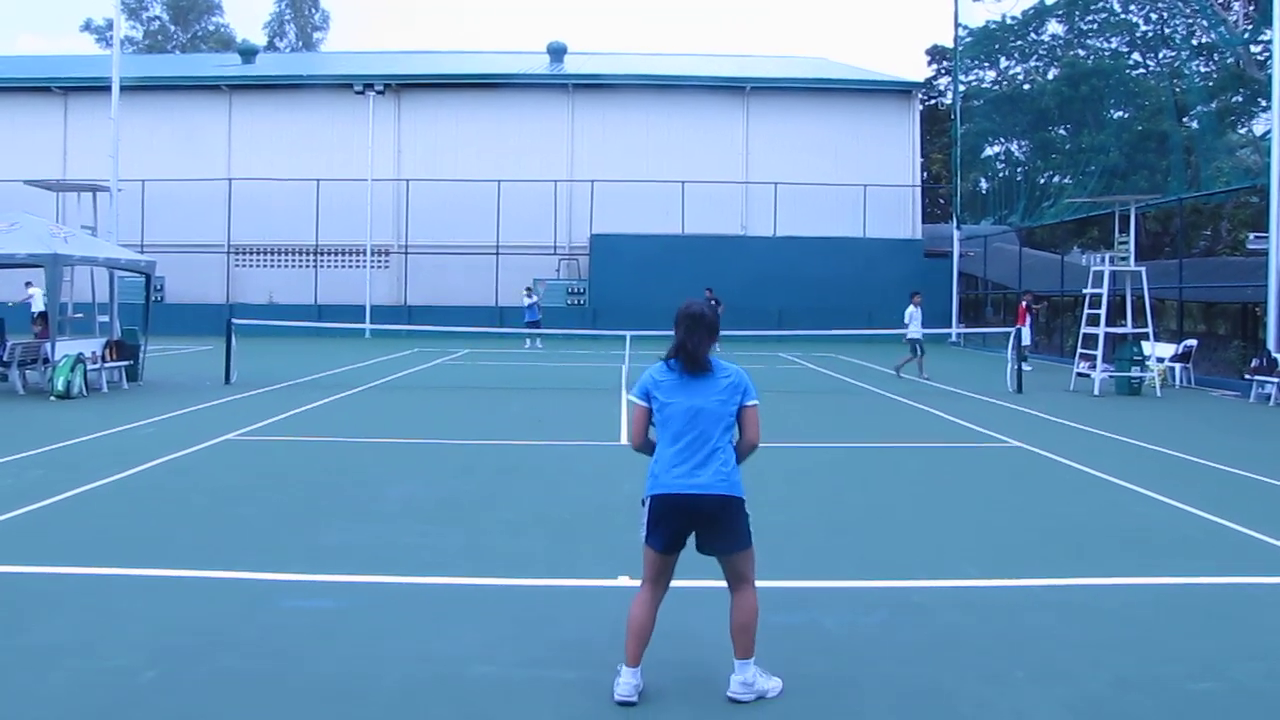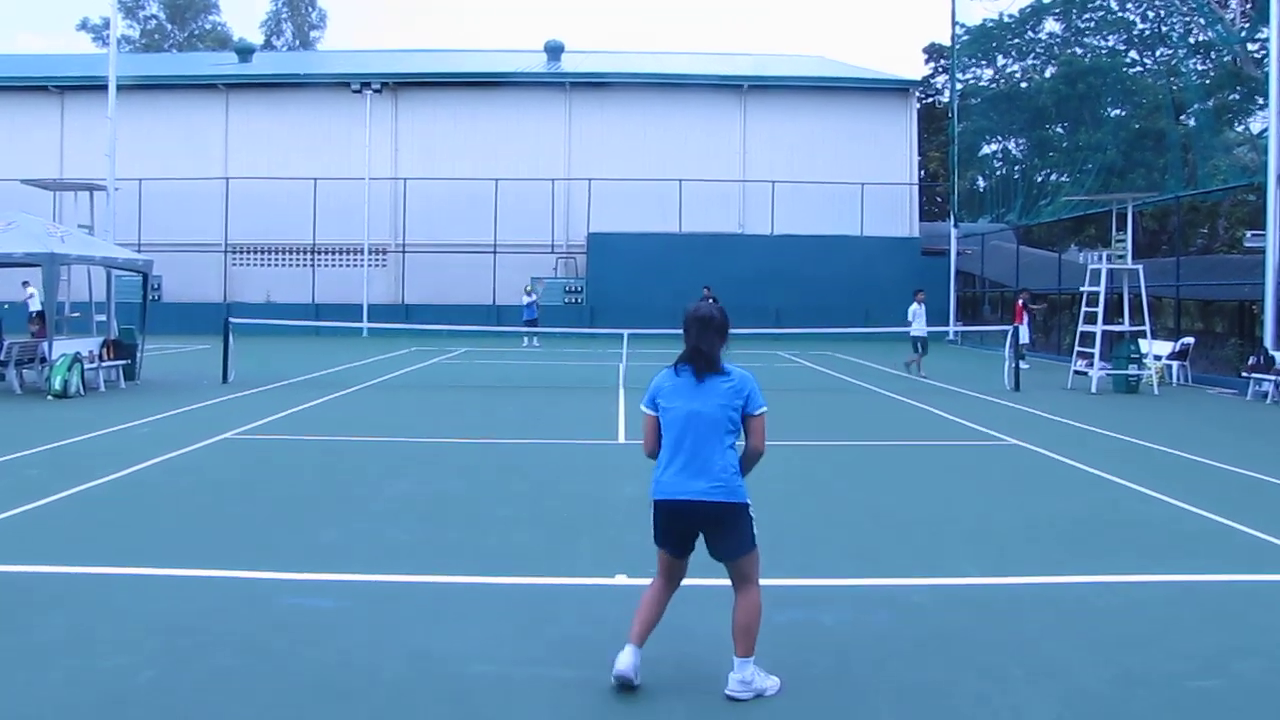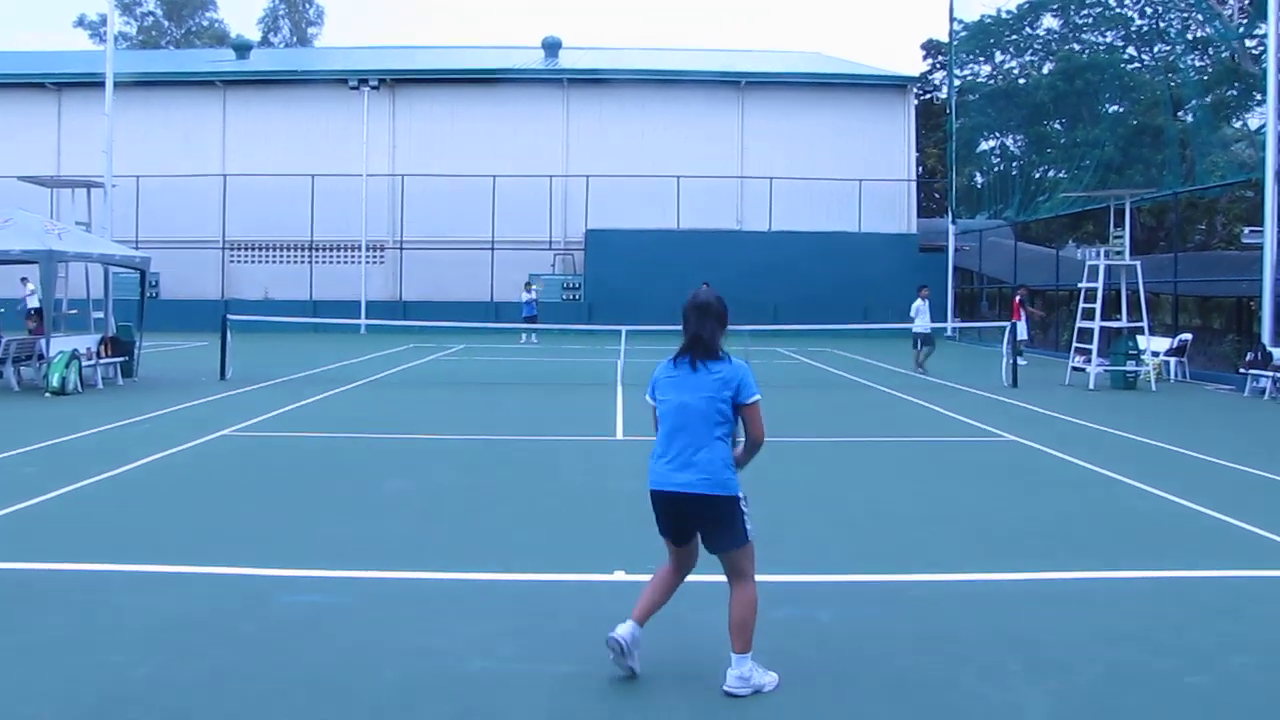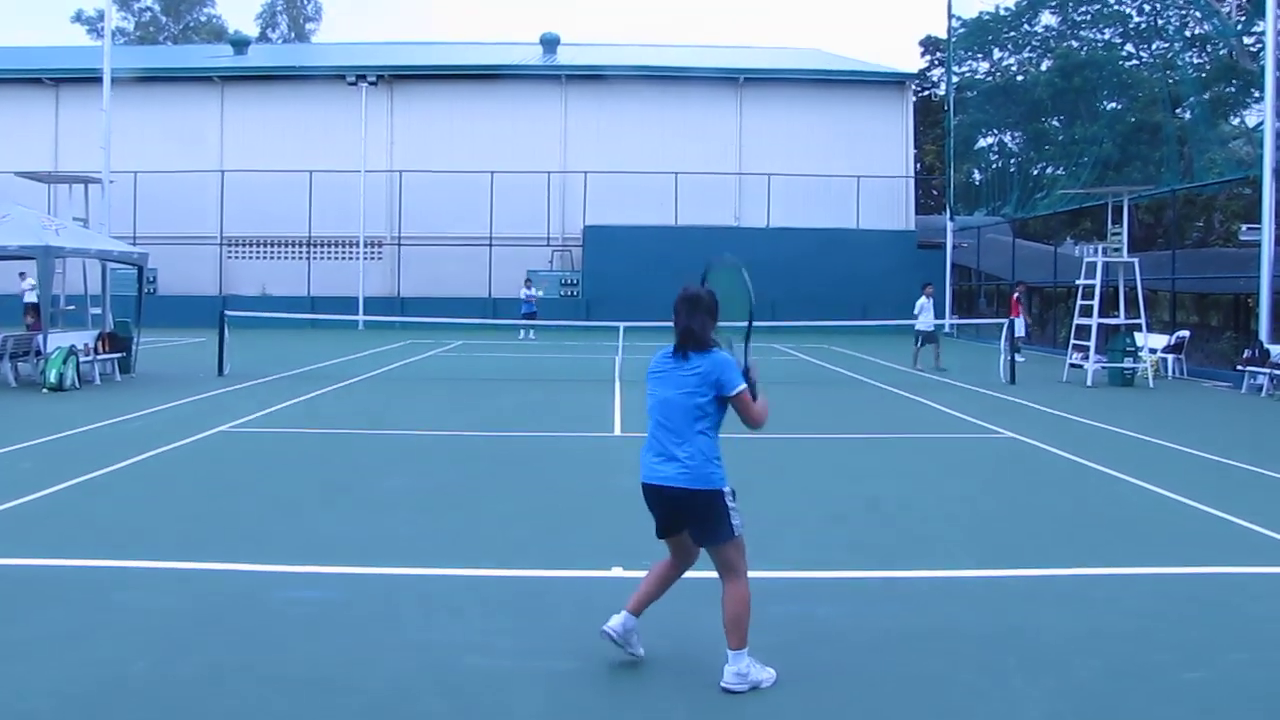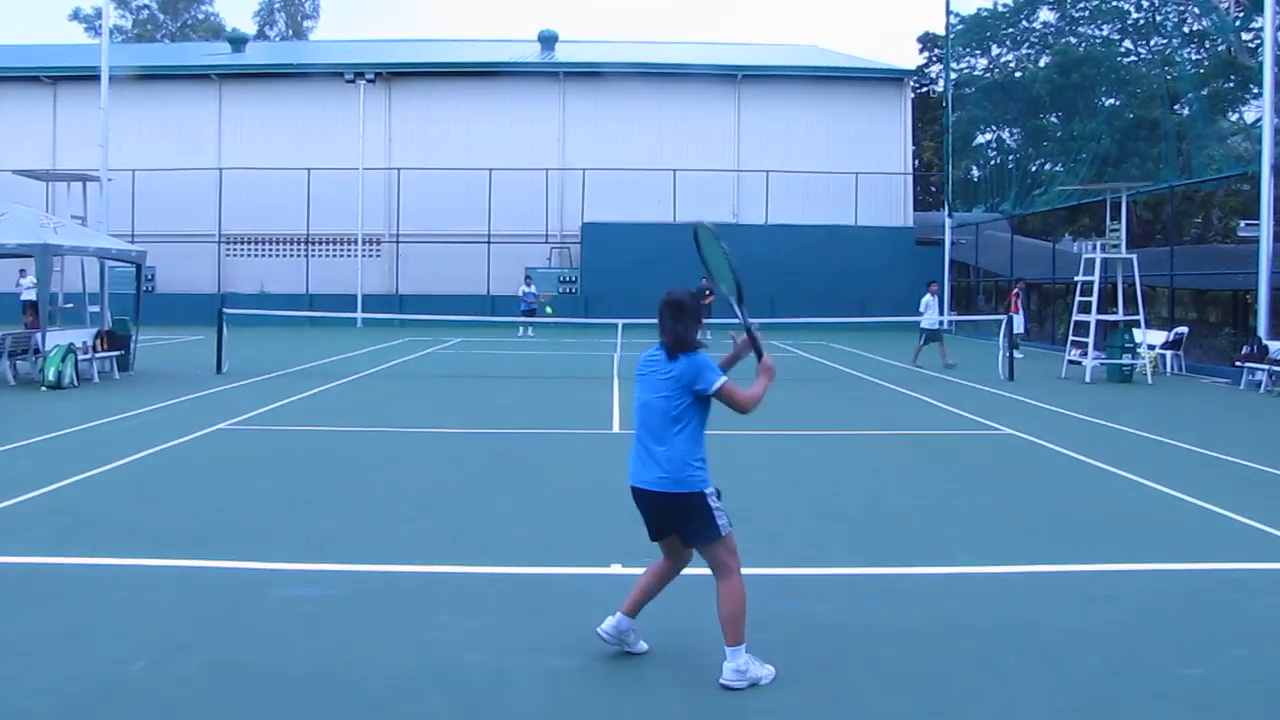
dt=0.1s
person 1, frame 1
left shoulder: (653, 377)
right shoulder: (736, 378)
left elbow: (637, 441)
right elbow: (751, 441)
left hip: (666, 494)
right hip: (722, 495)
left knee: (651, 587)
right knee: (742, 585)
left ankle: (629, 678)
right ankle: (745, 677)
person 1, frame 2
left shoulder: (662, 382)
right shoulder: (742, 383)
left elbow: (650, 449)
right elbow: (756, 449)
left hip: (668, 498)
right hip: (724, 499)
left knee: (666, 581)
right knee: (746, 583)
left ankle: (629, 655)
right ankle: (744, 674)
person 1, frame 3
left shoulder: (663, 372)
right shoulder: (735, 372)
right elbow: (756, 437)
right wrist: (738, 460)
left hip: (664, 488)
right hip: (716, 490)
left knee: (679, 565)
right knee: (742, 578)
left ankle: (629, 630)
right ankle: (741, 670)
person 1, frame 4
left shoulder: (661, 362)
right shoulder: (718, 362)
right elbow: (754, 419)
right wrist: (763, 406)
left hip: (654, 481)
right hip: (699, 484)
left knee: (681, 556)
right knee: (734, 572)
left ankle: (624, 621)
right ankle: (738, 666)
person 1, frame 5
left shoulder: (648, 360)
right shoulder: (695, 362)
right elbow: (743, 403)
left wrist: (734, 355)
right wrist: (765, 374)
left hip: (644, 483)
right hip: (684, 486)
left knee: (674, 557)
right knee: (727, 570)
left ankle: (619, 622)
right ankle: (737, 663)
